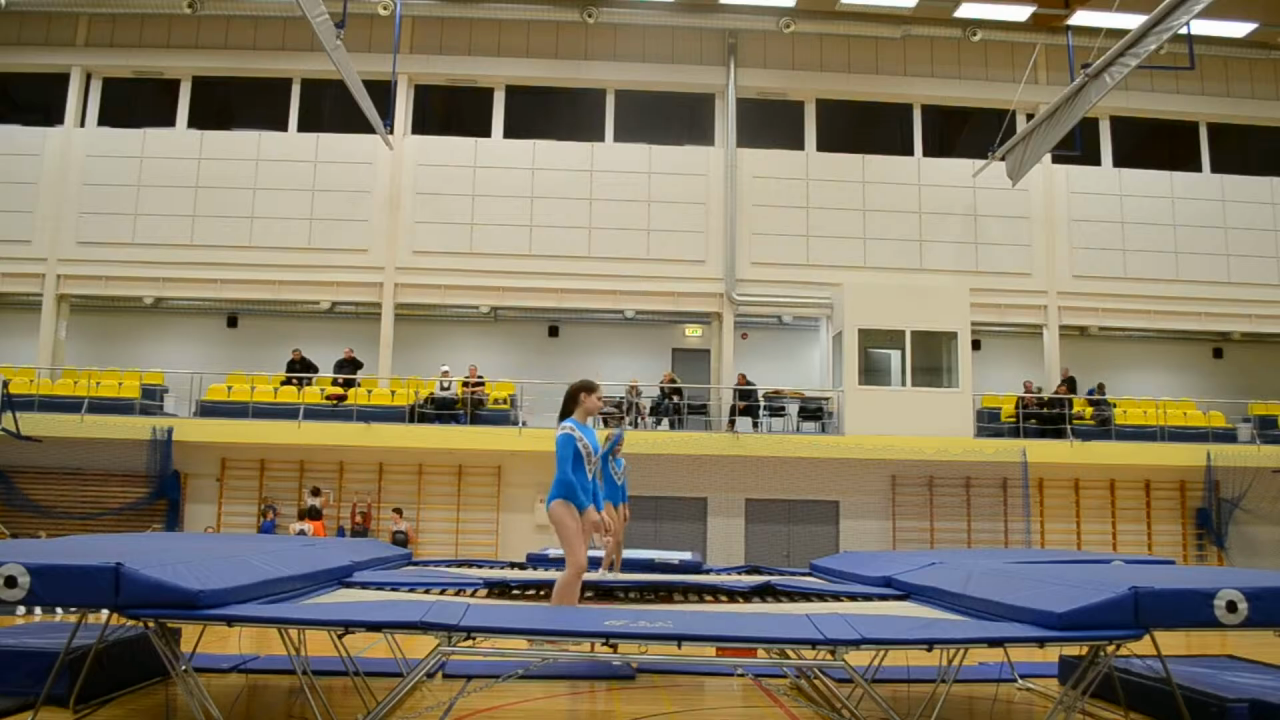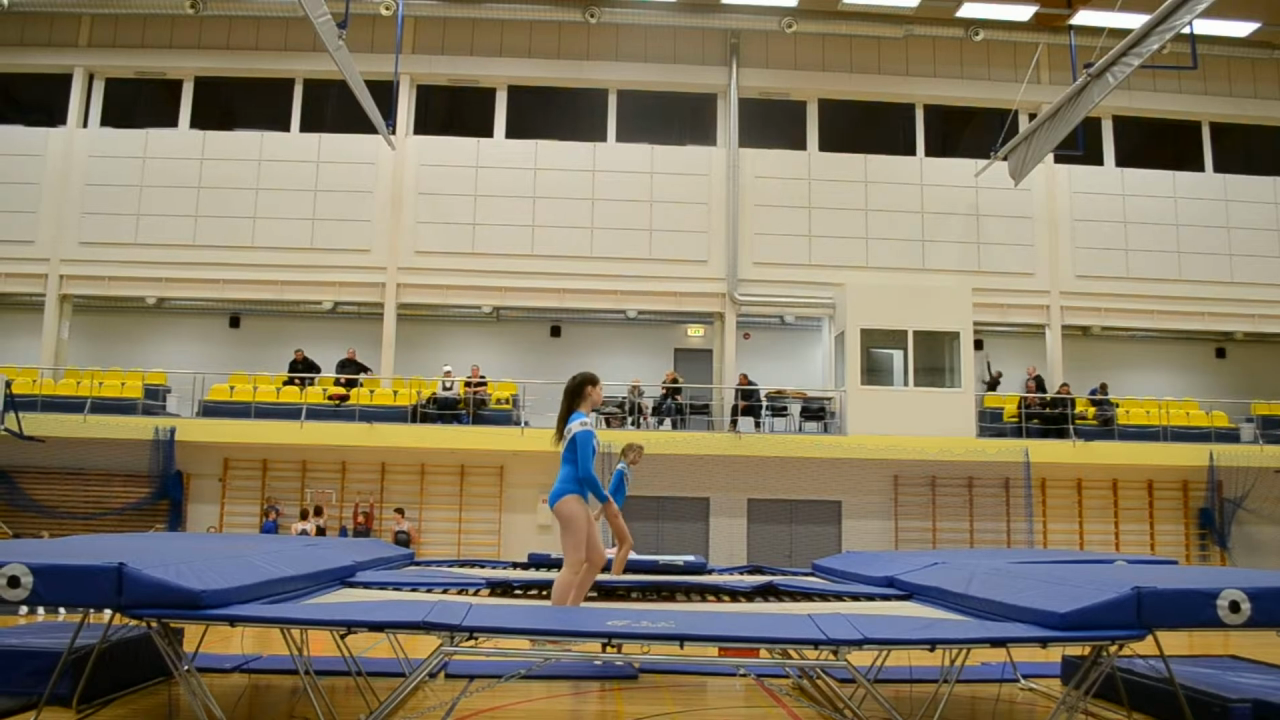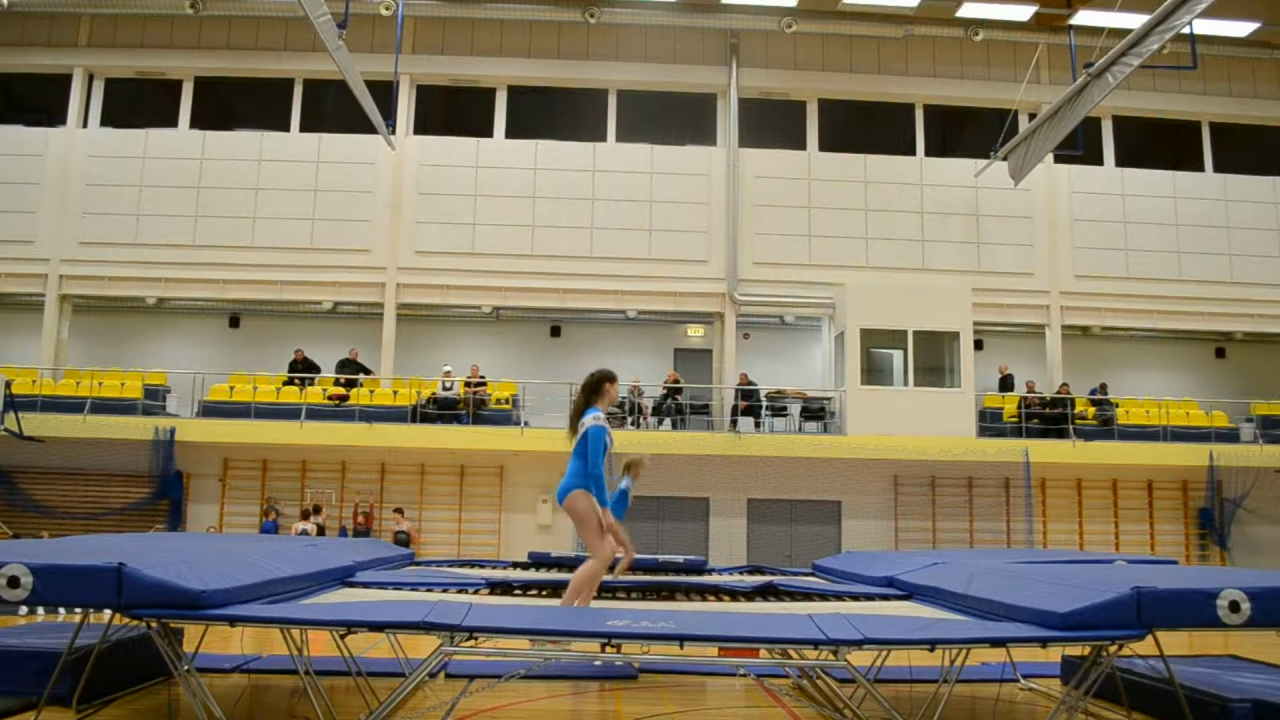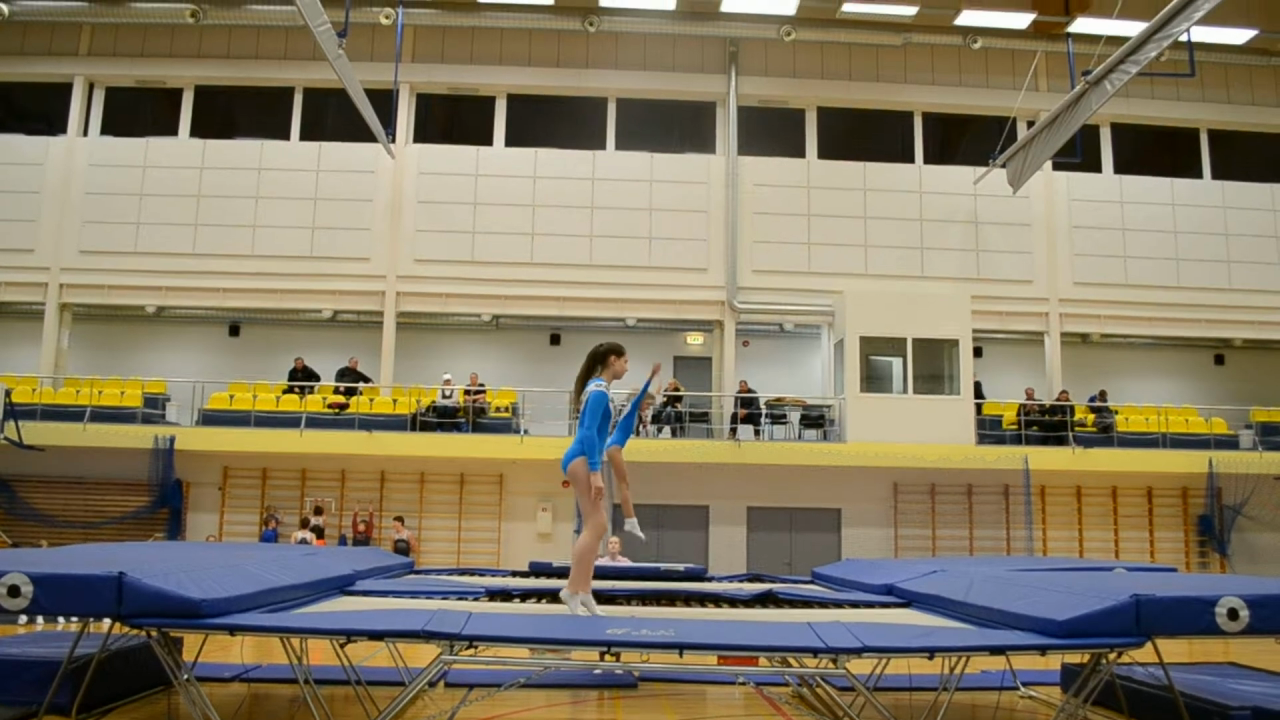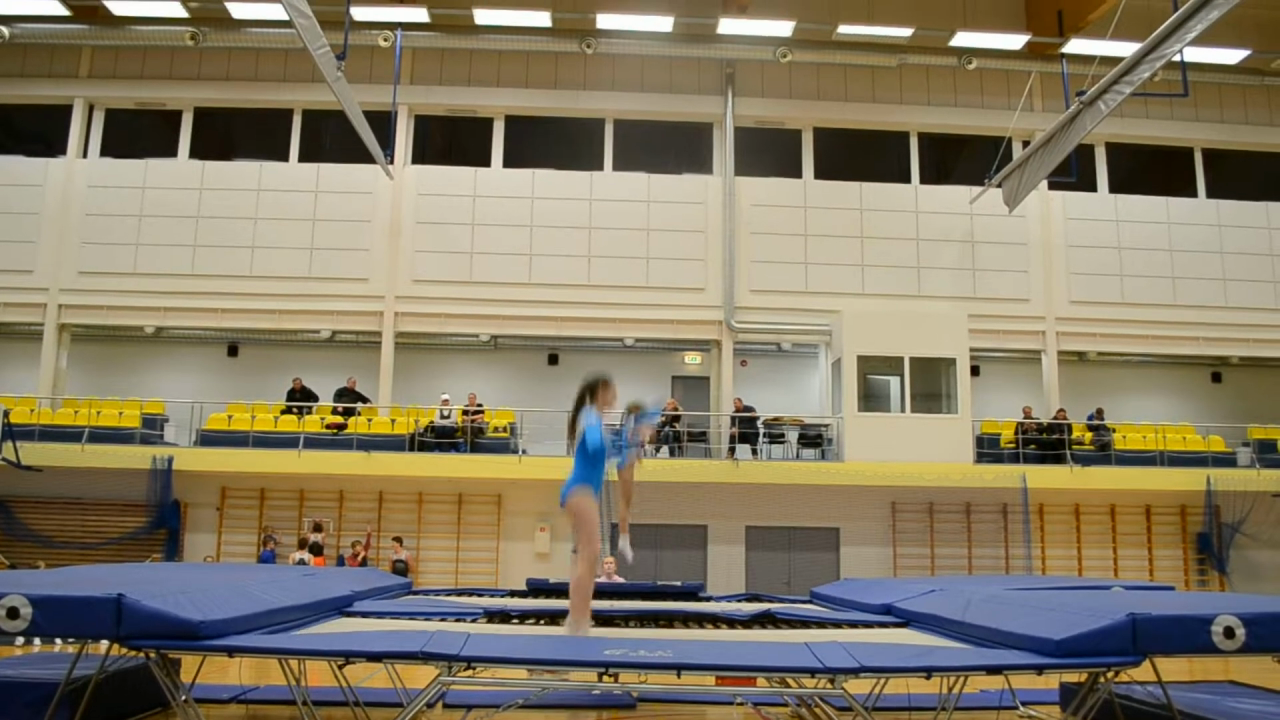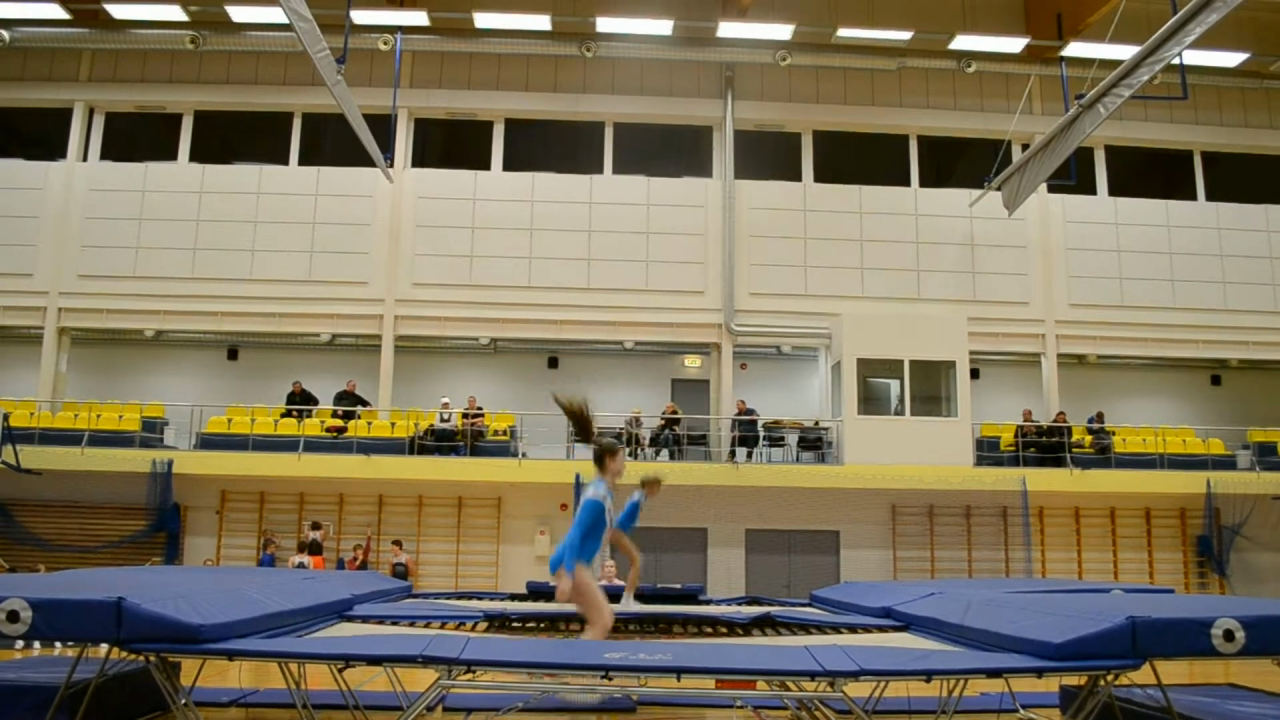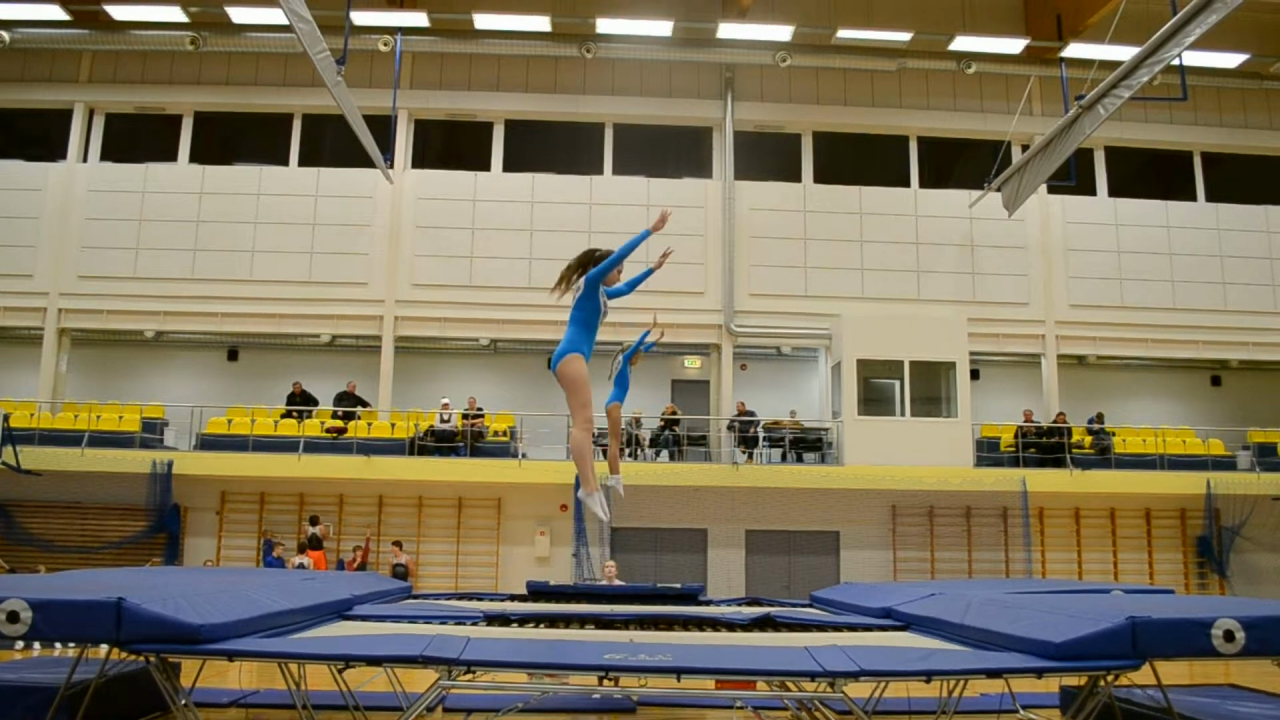
dt=0.7s
person 1, frame 1
left shoulder: (590, 432)
right shoulder: (567, 429)
right elbow: (565, 474)
left wrist: (598, 511)
right wrist: (589, 510)
left hip: (583, 504)
right hip: (563, 501)
left knee: (575, 568)
right knee: (577, 566)
person 1, frame 2
left shoulder: (576, 421)
right shoulder: (583, 424)
right elbow: (585, 472)
left wrist: (602, 497)
right wrist: (606, 501)
left hip: (572, 496)
right hip: (569, 496)
left knee: (597, 558)
right knee: (573, 565)
person 1, frame 3
left shoulder: (592, 418)
right shoulder: (597, 420)
right elbow: (594, 467)
left wrist: (601, 505)
right wrist: (604, 507)
left hip: (580, 491)
right hip: (577, 491)
left knee: (608, 550)
right knee: (601, 555)
left ankle: (580, 610)
right ankle: (564, 610)
person 1, frame 4
left shoulder: (598, 388)
right shoulder: (599, 388)
right elbow: (589, 430)
left wrist: (594, 469)
right wrist: (595, 471)
left hip: (583, 461)
right hip: (581, 460)
left knee: (595, 527)
right knee: (595, 527)
left ankle: (582, 592)
right ankle: (572, 590)
person 1, frame 5
left shoulder: (592, 419)
right shoulder: (592, 418)
right elbow: (594, 446)
left hip: (585, 492)
right hip: (580, 492)
left knee: (589, 560)
right knee: (587, 559)
left ankle: (578, 621)
right ankle: (576, 623)
person 1, frame 6
left shoulder: (600, 492)
right shoulder: (597, 496)
right elbow: (575, 536)
right wrist: (567, 574)
left hip: (578, 563)
right hip: (572, 563)
left knee: (602, 622)
right knee: (603, 621)
person 1, frame 7
left shoulder: (598, 292)
right shoulder: (590, 281)
left elbow: (626, 288)
right elbow: (619, 254)
left wrist: (654, 268)
right wrist: (651, 230)
left hip: (571, 357)
right hip: (570, 356)
left knee: (585, 424)
right knee: (582, 423)
left ankle: (591, 488)
right ankle: (589, 488)
